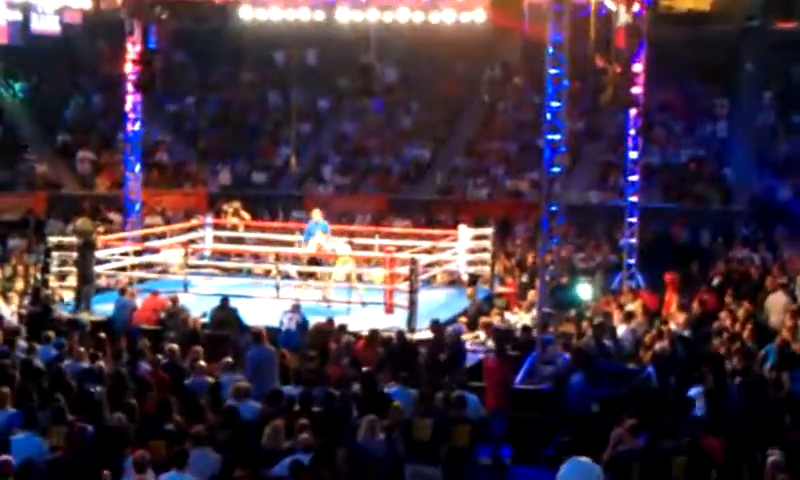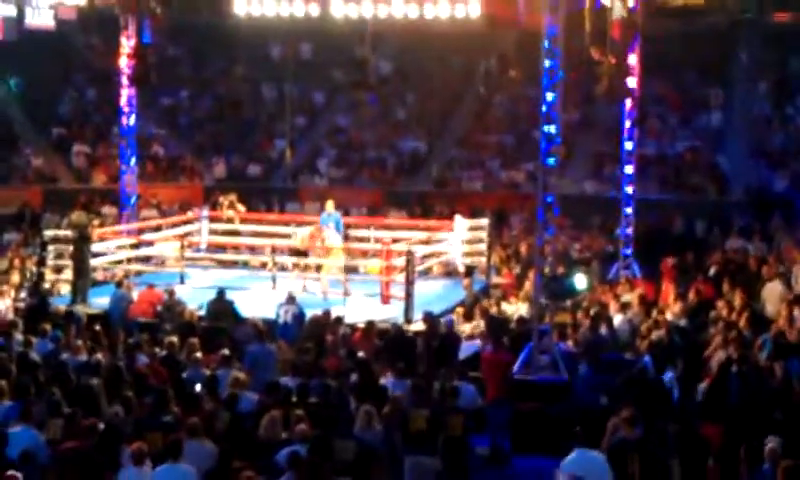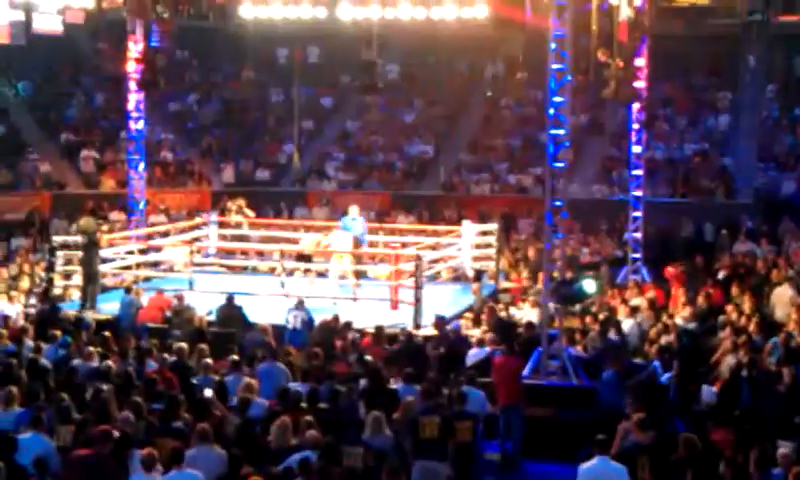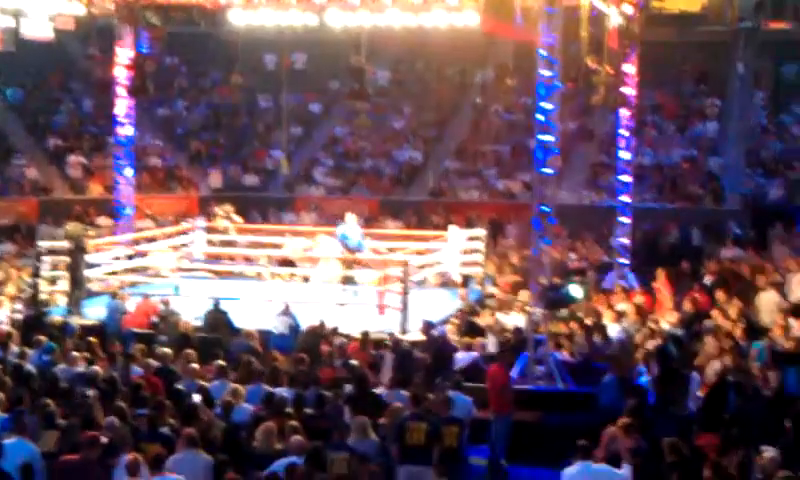
dt=0.4s
person 1, frame 1
left shoulder: (488, 360)
right shoulder: (504, 363)
left hip: (491, 401)
right hip: (500, 403)
left knee: (495, 431)
right knee: (499, 431)
left ankle: (496, 455)
right ankle: (497, 455)
person 1, frame 2
left shoulder: (486, 353)
right shoulder: (506, 355)
left elbow: (483, 373)
right elbow: (509, 372)
left hip: (491, 393)
right hip: (502, 393)
left knee: (493, 421)
right knee: (502, 421)
left ankle: (495, 447)
right ankle: (500, 448)
person 1, frame 3
left shoulder: (497, 360)
right shoulder: (518, 362)
left elbow: (495, 380)
right elbow: (521, 379)
left hip: (503, 399)
right hip: (516, 400)
left knee: (504, 428)
right knee: (516, 429)
left ankle: (505, 455)
right ankle: (514, 455)
person 1, frame 4
left shoulder: (492, 368)
right shoulder: (504, 372)
right elbow: (506, 392)
left hip: (495, 407)
right hip: (503, 408)
left knee: (496, 435)
right knee: (500, 436)
left ankle: (494, 460)
right ankle: (498, 462)
